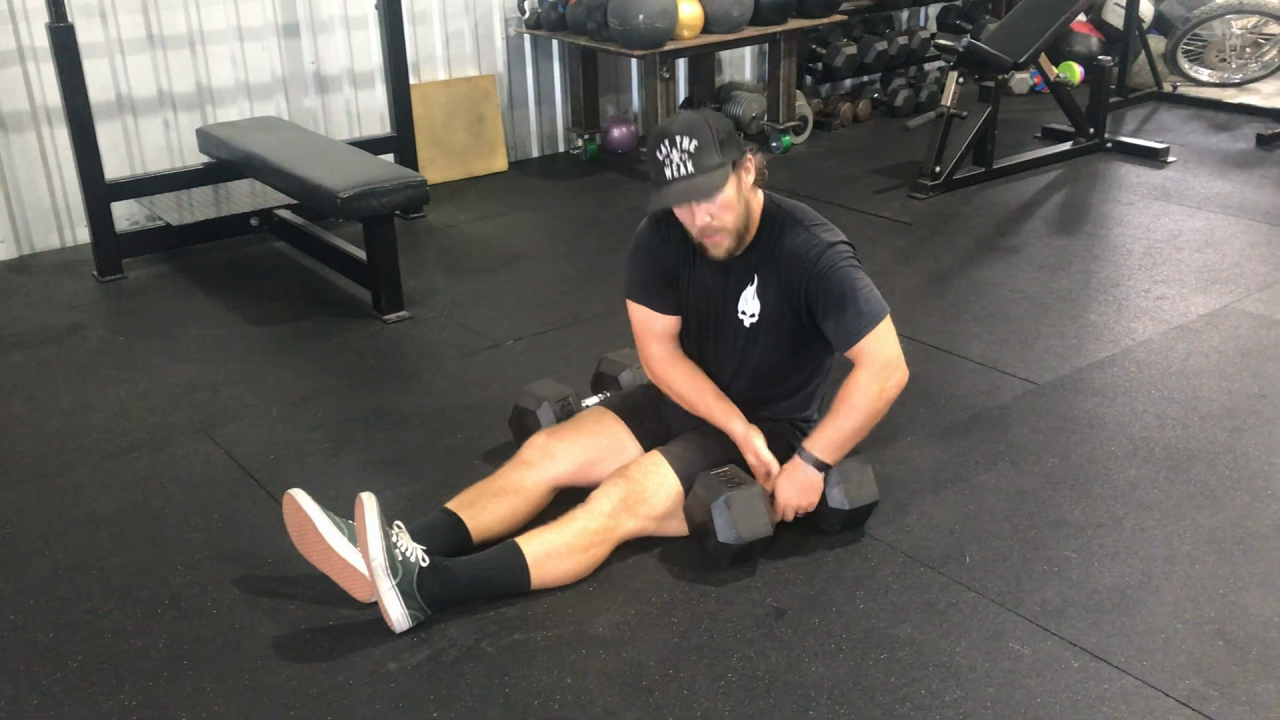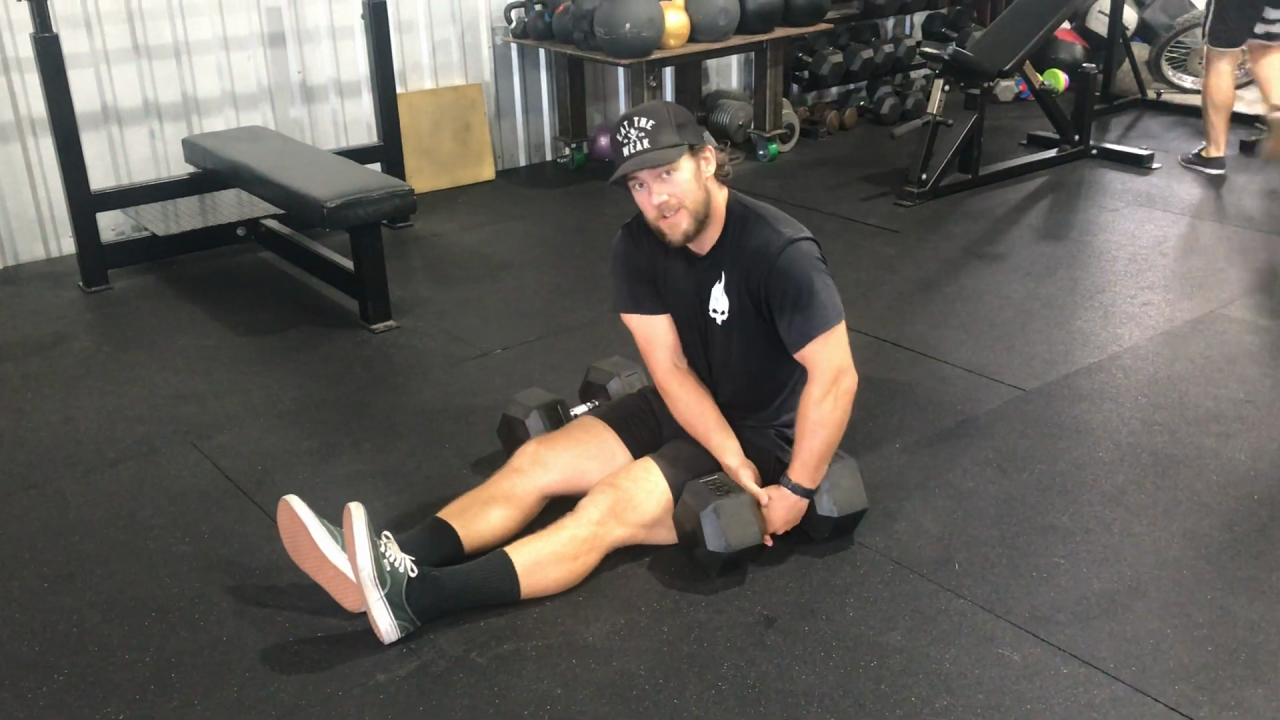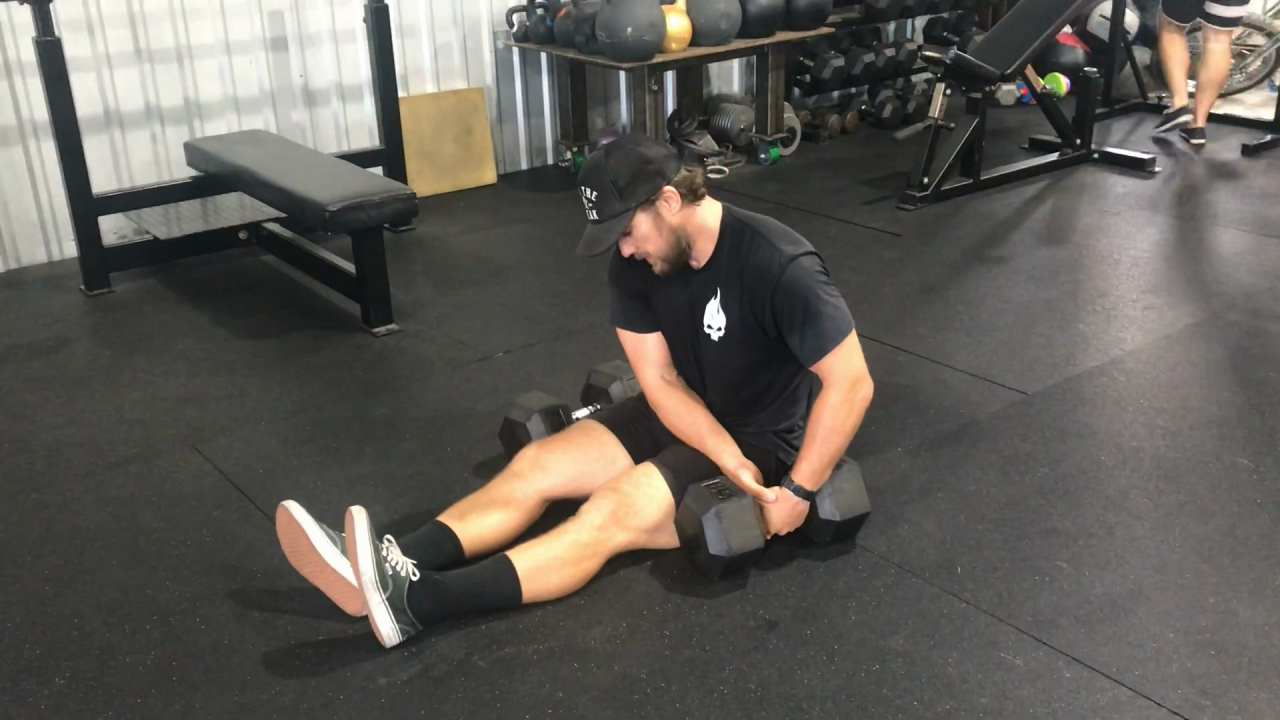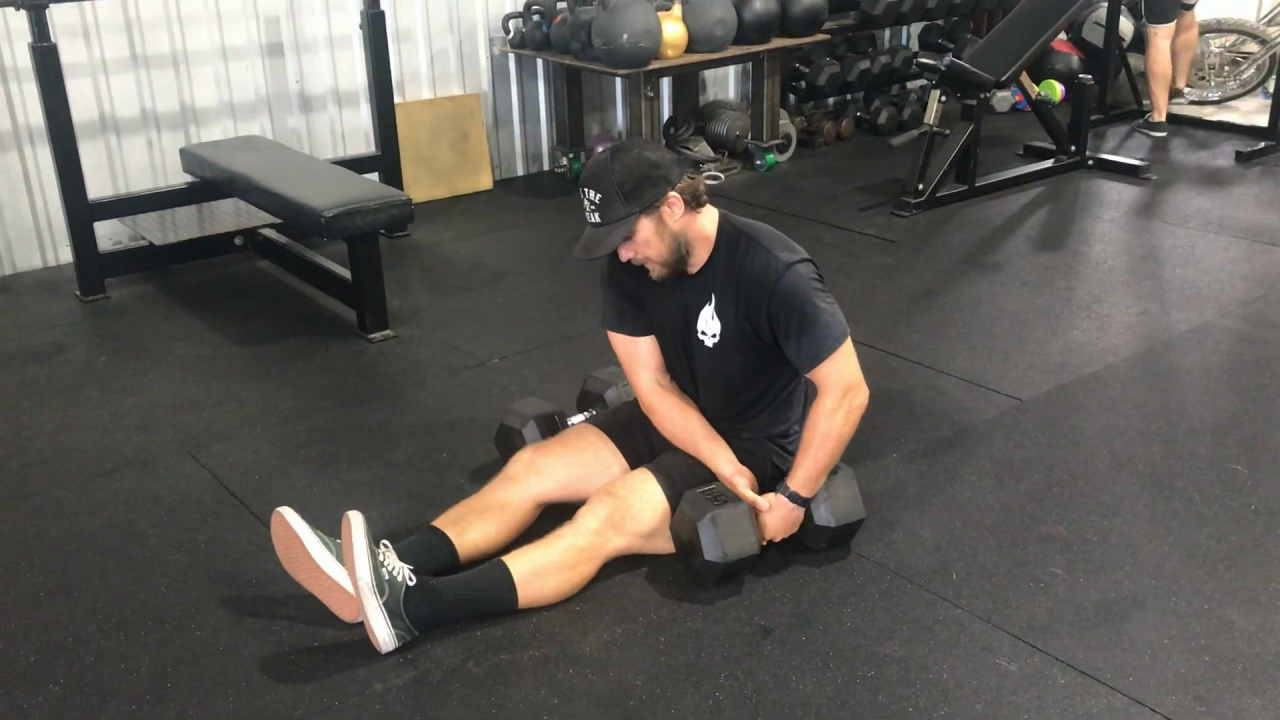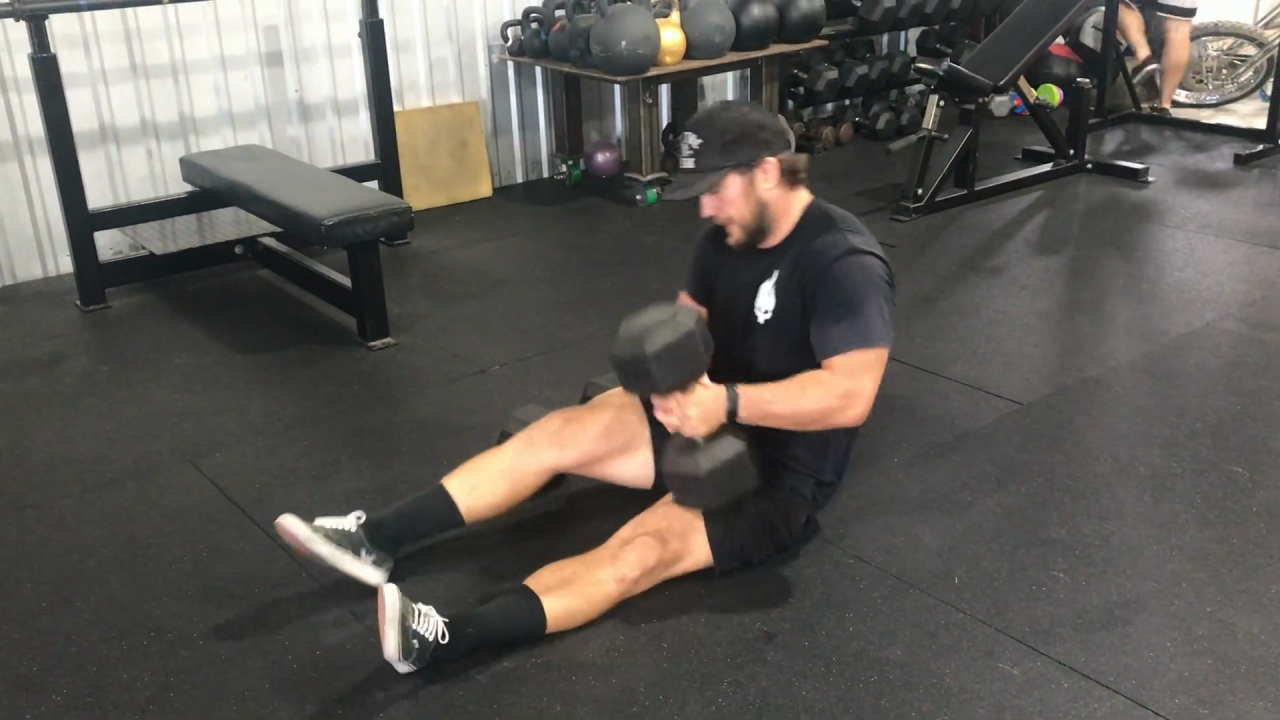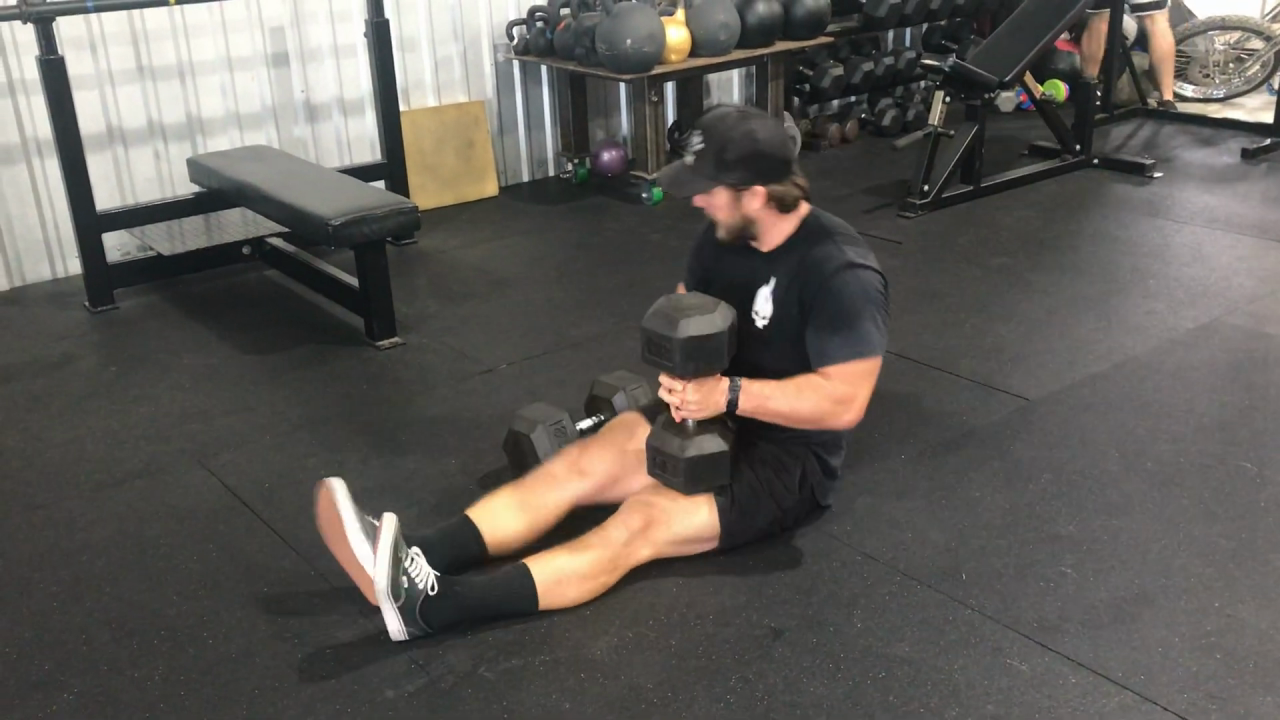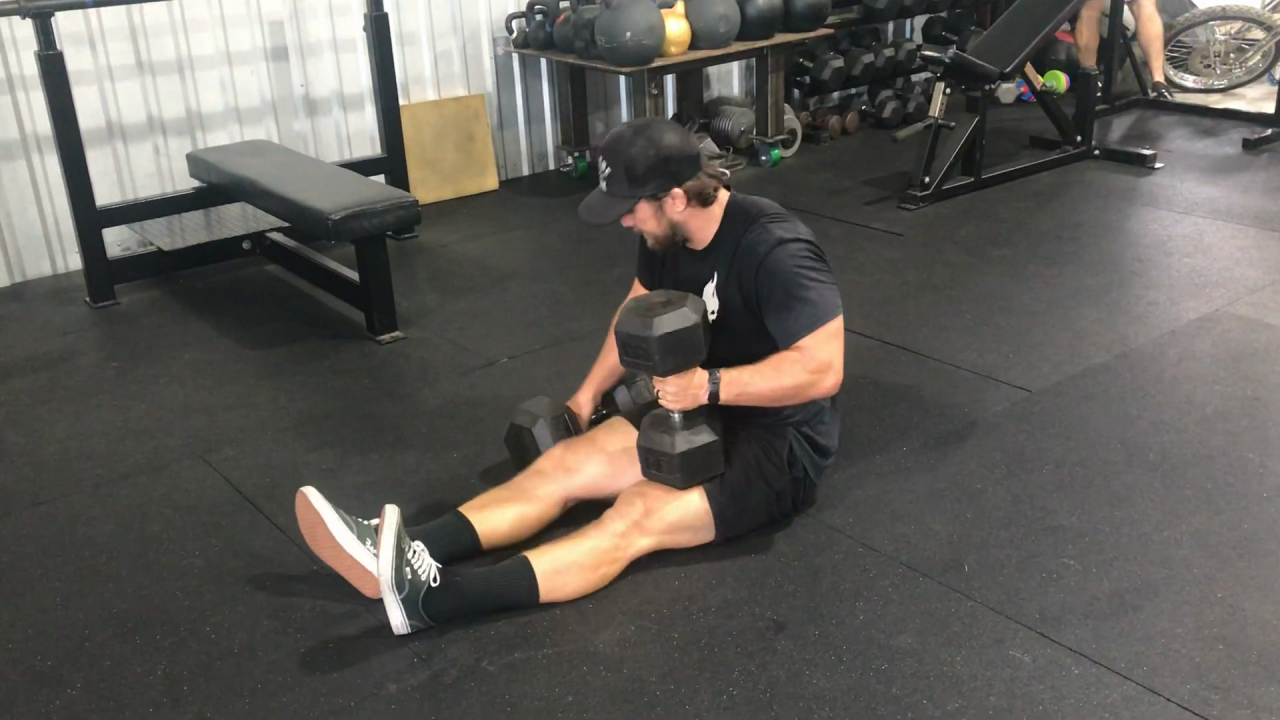
dt=0.7s
person 1, frame 1
left shoulder: (812, 254)
right shoulder: (660, 239)
left elbow: (886, 368)
right elbow: (659, 350)
left wrist: (809, 464)
right wrist: (737, 430)
left hip: (771, 431)
right hip: (687, 401)
left knee: (622, 501)
right knee: (545, 452)
left ankle: (425, 587)
right ankle: (402, 557)
person 1, frame 2
left shoulder: (780, 252)
right shoulder: (636, 247)
left elbow: (834, 378)
right elbow: (671, 370)
left wrist: (796, 491)
right wrist: (732, 464)
left hip: (759, 434)
right hip: (678, 410)
left knee: (610, 508)
right knee: (536, 460)
left ankle: (413, 599)
right ankle: (393, 564)
person 1, frame 3
left shoulder: (778, 265)
right shoulder: (635, 263)
left elbow: (851, 383)
right elbow: (662, 382)
left wrist: (797, 491)
right wrist: (730, 462)
left hip: (762, 439)
right hip: (682, 415)
left knee: (612, 512)
right knee: (536, 464)
left ankle: (415, 602)
right ankle: (390, 570)
person 1, frame 4
left shoulder: (774, 273)
right shoulder: (629, 268)
left elbow: (846, 391)
right elbow: (655, 386)
left wrist: (792, 498)
right wrist: (726, 470)
left hip: (755, 445)
right hip: (676, 421)
left knee: (610, 516)
right knee: (532, 467)
left ankle: (412, 606)
right ankle: (387, 574)
person 1, frame 5
left shoulder: (845, 263)
right shoulder: (731, 235)
left elbow: (848, 399)
left wrist: (725, 401)
right wrist: (687, 387)
left hip: (785, 473)
right hip: (718, 427)
left knee: (642, 549)
right knee: (558, 433)
left ankle: (441, 638)
right ankle: (375, 540)
person 1, frame 6
left shoulder: (843, 274)
right shoulder: (727, 235)
left elbow: (842, 403)
left wrist: (730, 394)
right wrist: (687, 373)
left hip: (787, 458)
right hip: (716, 414)
left knee: (639, 525)
right knee: (572, 472)
left ankle: (432, 605)
right ankle: (414, 556)
person 1, frame 7
left shoulder: (776, 251)
right shoulder: (670, 233)
left elbow: (822, 369)
left wrist: (710, 385)
right wrist: (590, 391)
left hip: (779, 443)
right hip: (703, 411)
left knee: (639, 516)
right knee: (561, 464)
left ankle: (433, 598)
right ankle: (399, 554)
